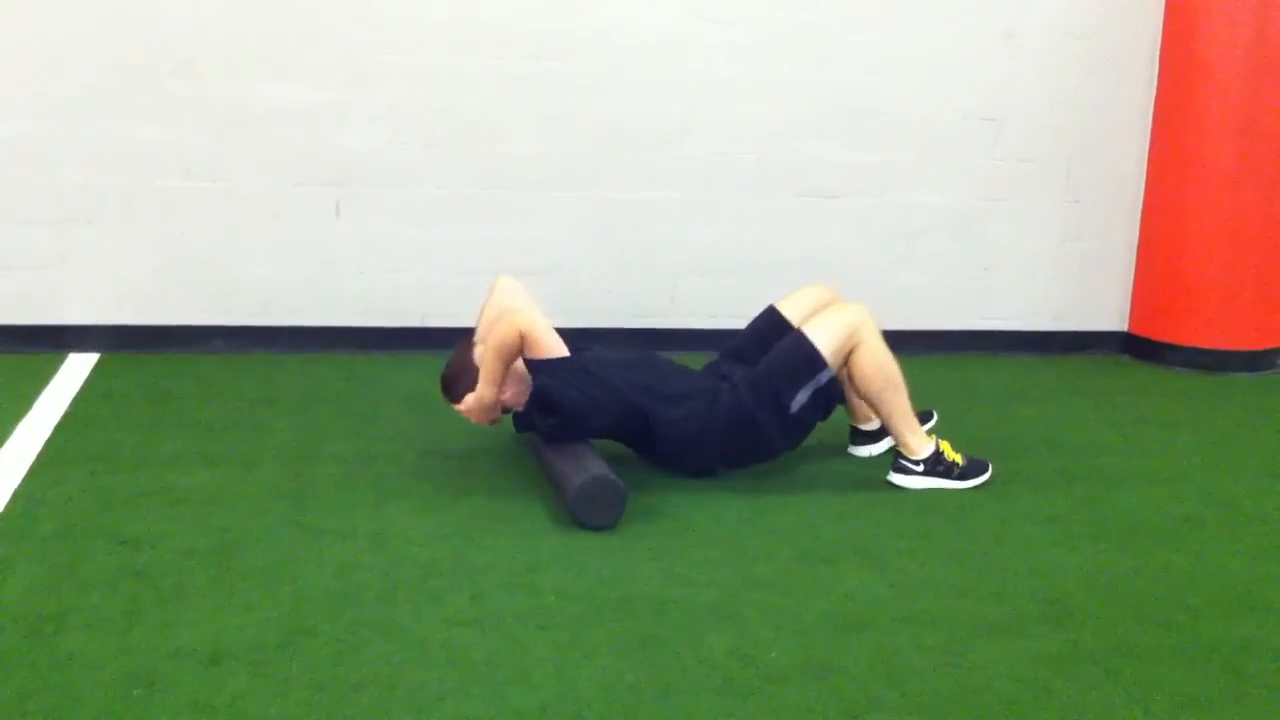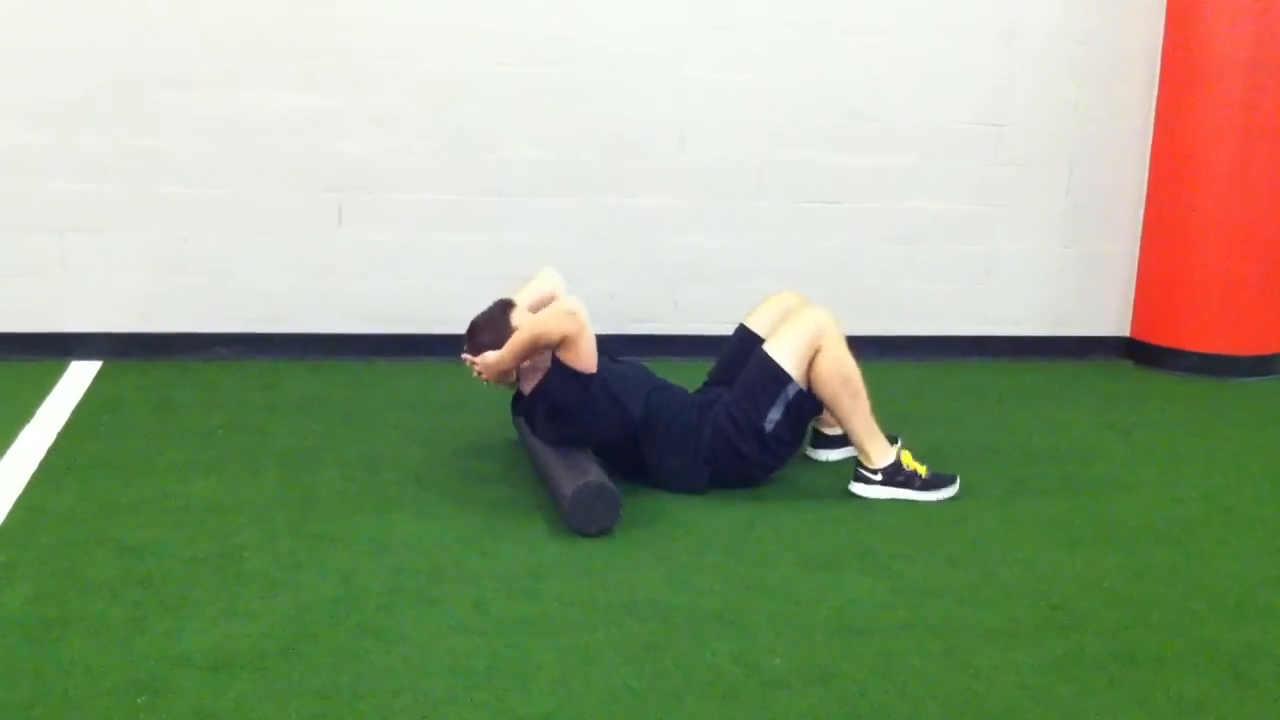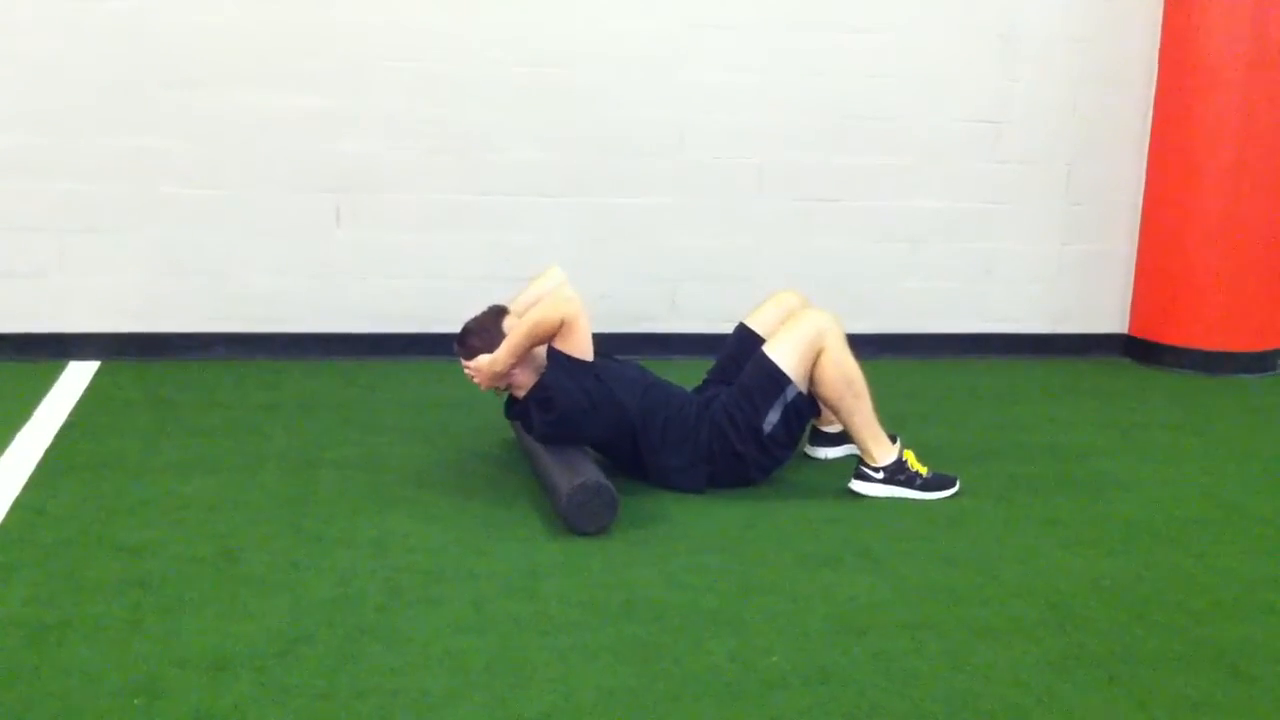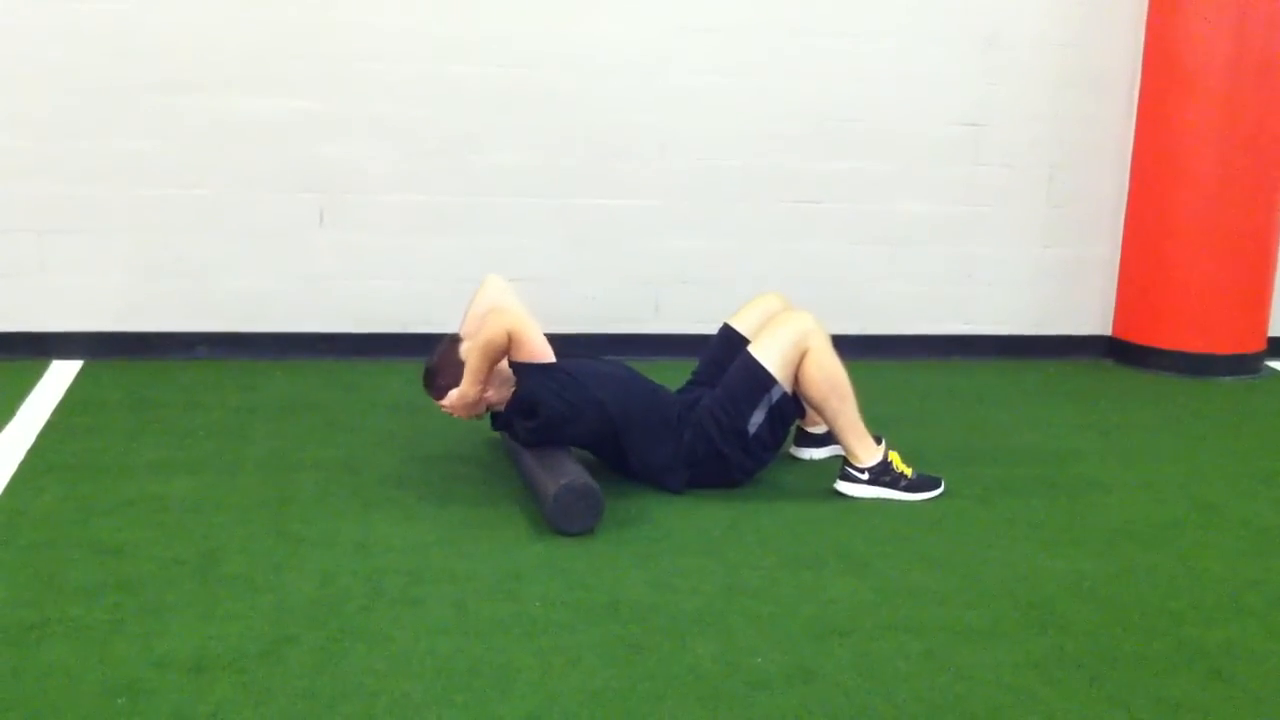
dt=1s
person 1, frame 1
left shoulder: (544, 395)
right shoulder: (556, 402)
left elbow: (507, 289)
right elbow: (516, 318)
left wrist: (474, 355)
right wrist: (483, 394)
left hip: (717, 386)
right hip: (738, 417)
left knee: (821, 298)
right knee: (855, 322)
left ankle: (868, 427)
right ankle: (918, 456)
person 1, frame 2
left shoulder: (539, 393)
right shoulder: (562, 401)
left elbow: (550, 281)
right elbow: (568, 313)
left wrist: (495, 331)
right wrist: (504, 358)
left hip: (706, 411)
right hip: (725, 447)
left knee: (789, 305)
right knee: (816, 324)
left ankle: (831, 430)
right ankle: (879, 465)
person 1, frame 3
left shoulder: (538, 393)
right shoulder: (558, 402)
left elbow: (554, 279)
right elbow: (566, 302)
left wrist: (497, 328)
right wrist: (499, 360)
left hip: (704, 410)
right hip: (723, 446)
left knee: (790, 304)
right knee: (818, 327)
left ankle: (830, 429)
right ankle: (882, 464)
person 1, frame 4
left shoulder: (520, 401)
right shoulder: (536, 407)
left elbow: (494, 291)
right elbow: (507, 318)
left wrist: (459, 354)
right wrist: (468, 386)
left hip: (688, 409)
right hip: (709, 447)
left knee: (773, 306)
right knee: (801, 329)
left ankle: (816, 430)
right ankle: (867, 465)
